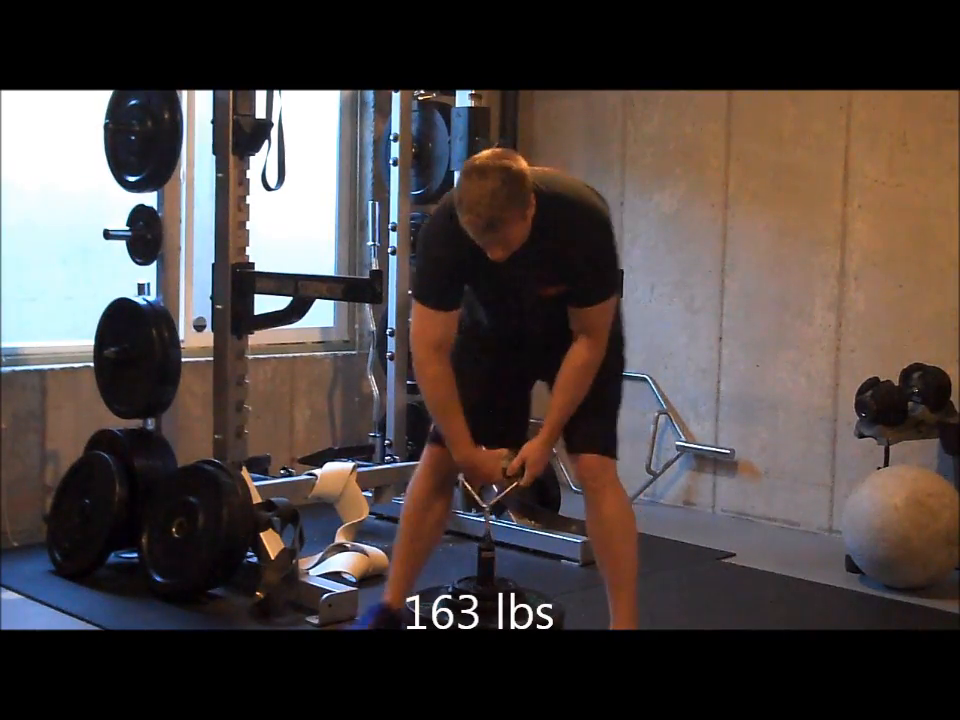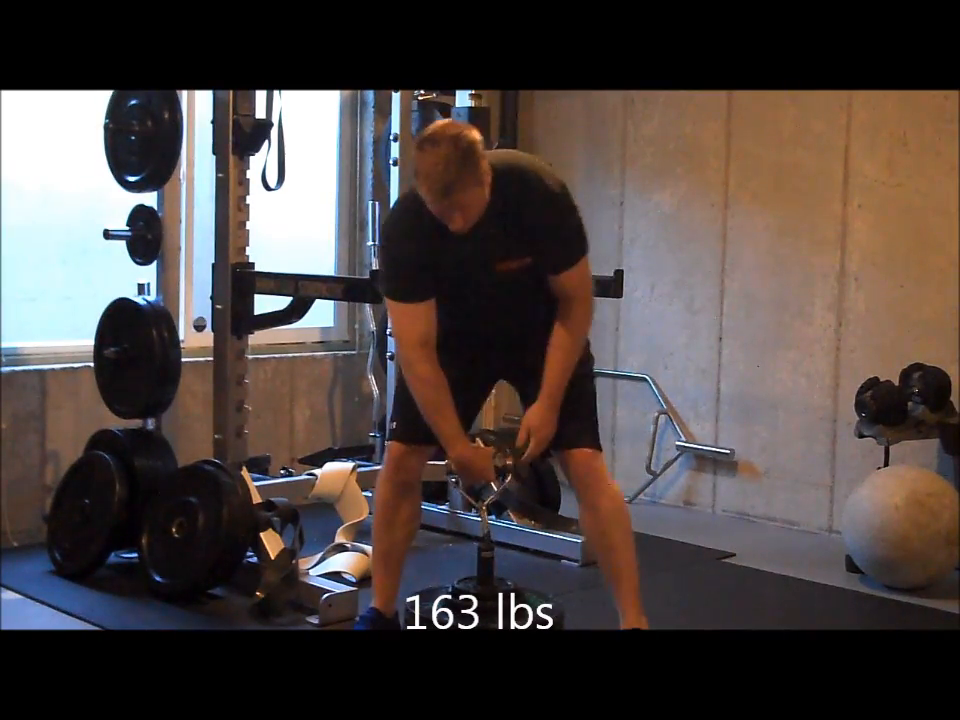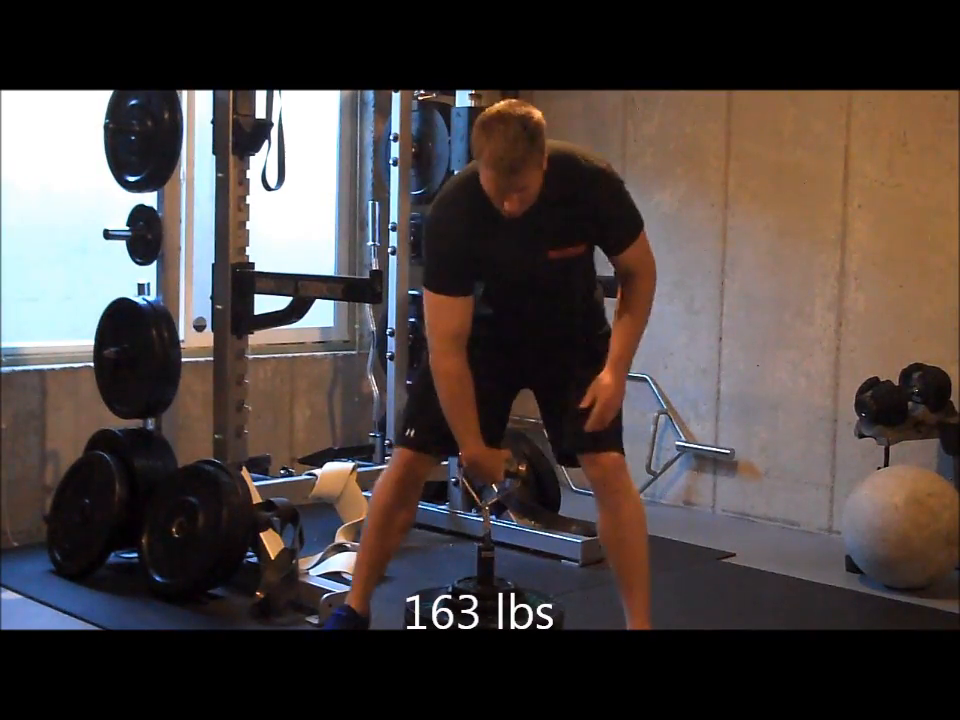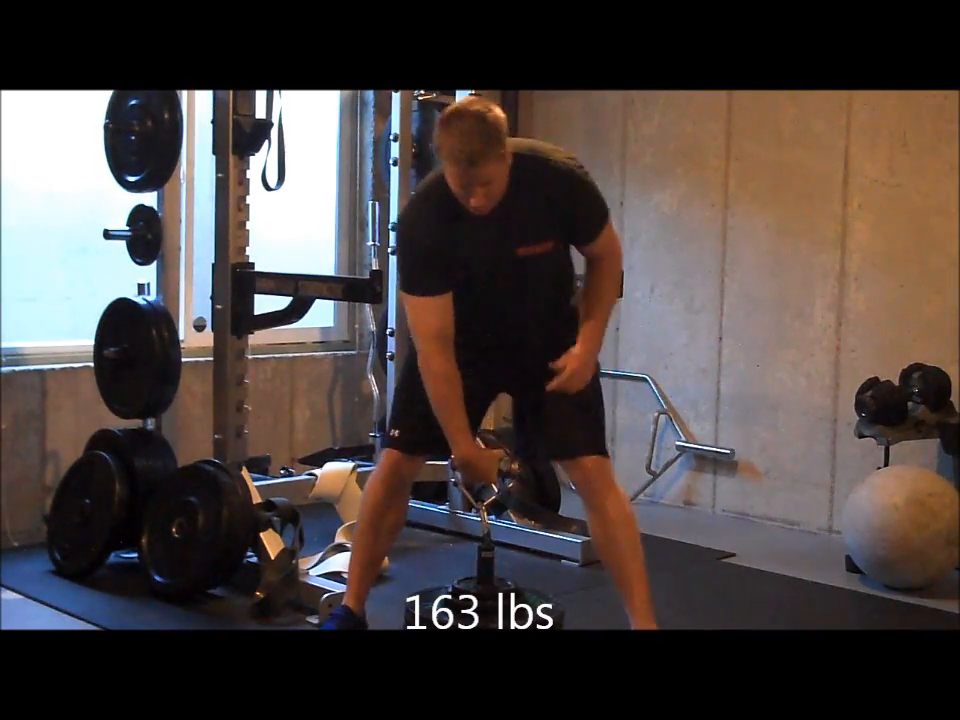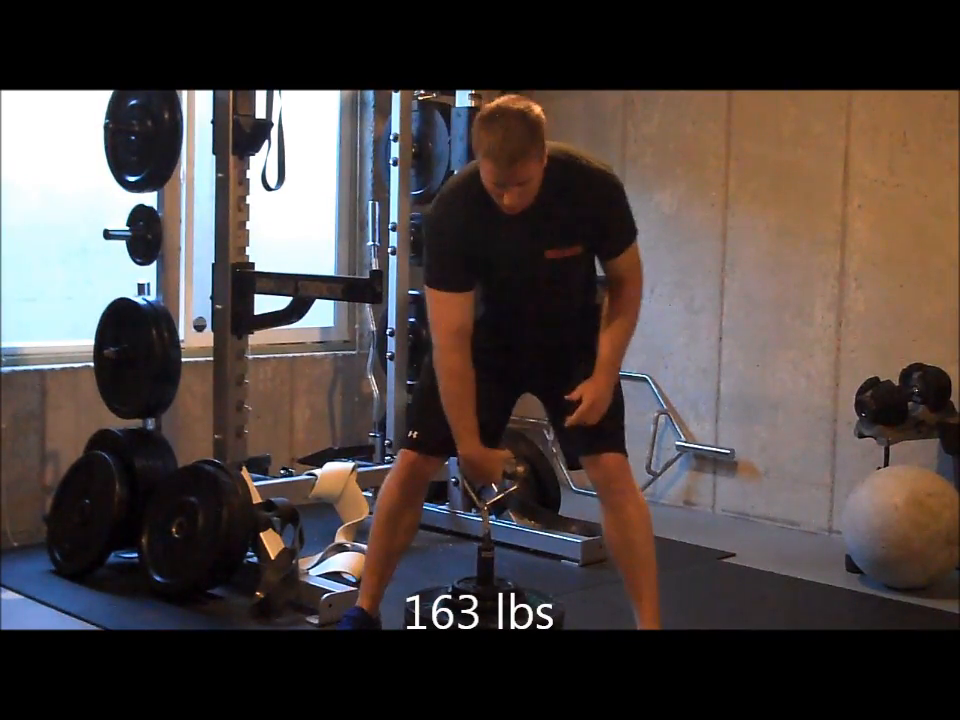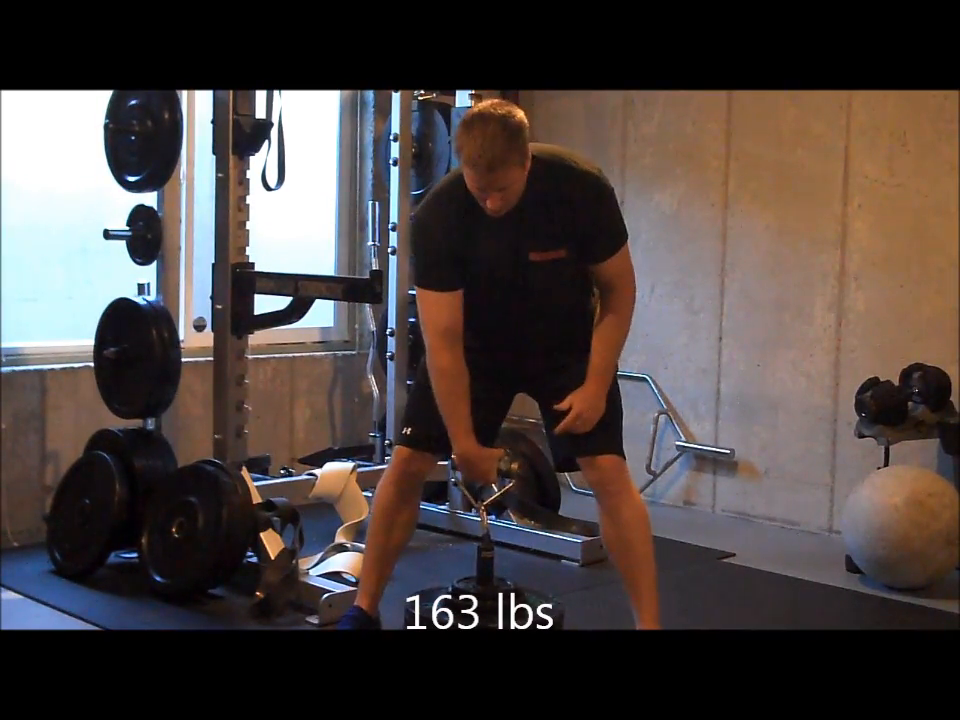
dt=0.4s
person 1, frame 1
left shoulder: (580, 219)
right shoulder: (444, 233)
left elbow: (590, 339)
right elbow: (432, 352)
left wrist: (546, 436)
right wrist: (465, 451)
left hip: (579, 331)
right hip: (495, 331)
left knee: (594, 469)
right knee: (438, 458)
left ankle: (624, 624)
right ankle: (390, 609)
person 1, frame 2
left shoulder: (539, 194)
right shoulder: (405, 225)
left elbow: (575, 300)
right elbow: (415, 348)
left wrist: (548, 400)
right wrist: (456, 445)
left hip: (543, 332)
right hip: (455, 333)
left knee: (584, 464)
right knee: (400, 460)
left ankle: (635, 621)
right ankle: (381, 613)
person 1, frame 3
left shoulder: (591, 183)
right shoulder: (451, 214)
left elbow: (639, 271)
right elbow: (447, 345)
left wrist: (617, 365)
right wrist: (472, 448)
left hip: (571, 337)
right hip: (484, 334)
left knee: (608, 469)
right knee: (408, 463)
left ankle: (639, 625)
right ankle: (354, 610)
person 1, frame 4
left shoulder: (560, 181)
right shoulder: (422, 218)
left elbow: (603, 261)
right elbow: (433, 345)
left wrist: (586, 347)
right wrist: (463, 445)
left hip: (549, 342)
right hip: (462, 341)
left knee: (592, 473)
right knee: (394, 465)
left ankle: (645, 624)
right ankle: (350, 610)
person 1, frame 5
left shoulder: (593, 186)
right shoulder: (452, 212)
left elbow: (627, 282)
right elbow: (453, 340)
left wrist: (604, 375)
right wrist: (471, 446)
left hip: (573, 342)
right hip: (487, 340)
left knee: (611, 471)
right knee: (412, 464)
left ankle: (649, 624)
right ankle: (364, 610)
person 1, frame 6
left shoulder: (581, 188)
right shoulder: (436, 216)
left elbow: (618, 290)
right elbow: (443, 341)
left wrist: (595, 385)
right wrist: (464, 444)
left hip: (566, 343)
right hip: (478, 343)
left knee: (607, 472)
right knee: (406, 463)
left ankle: (649, 623)
right ankle: (363, 610)
